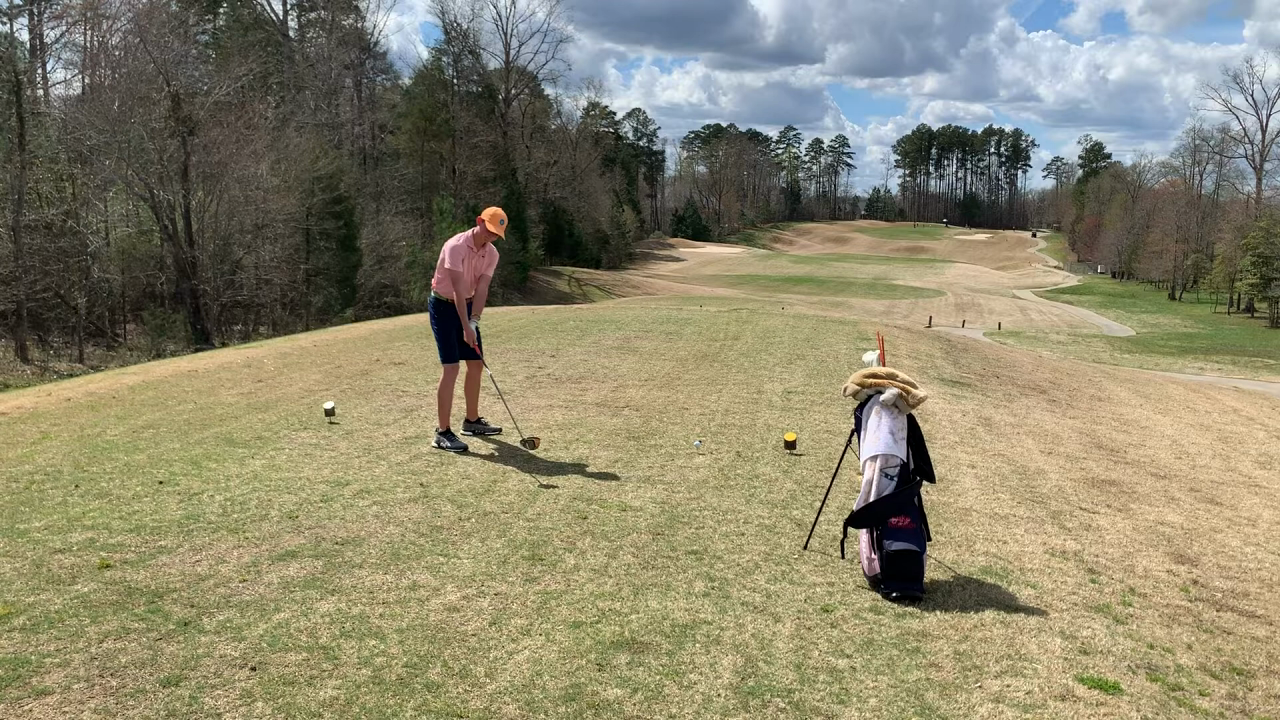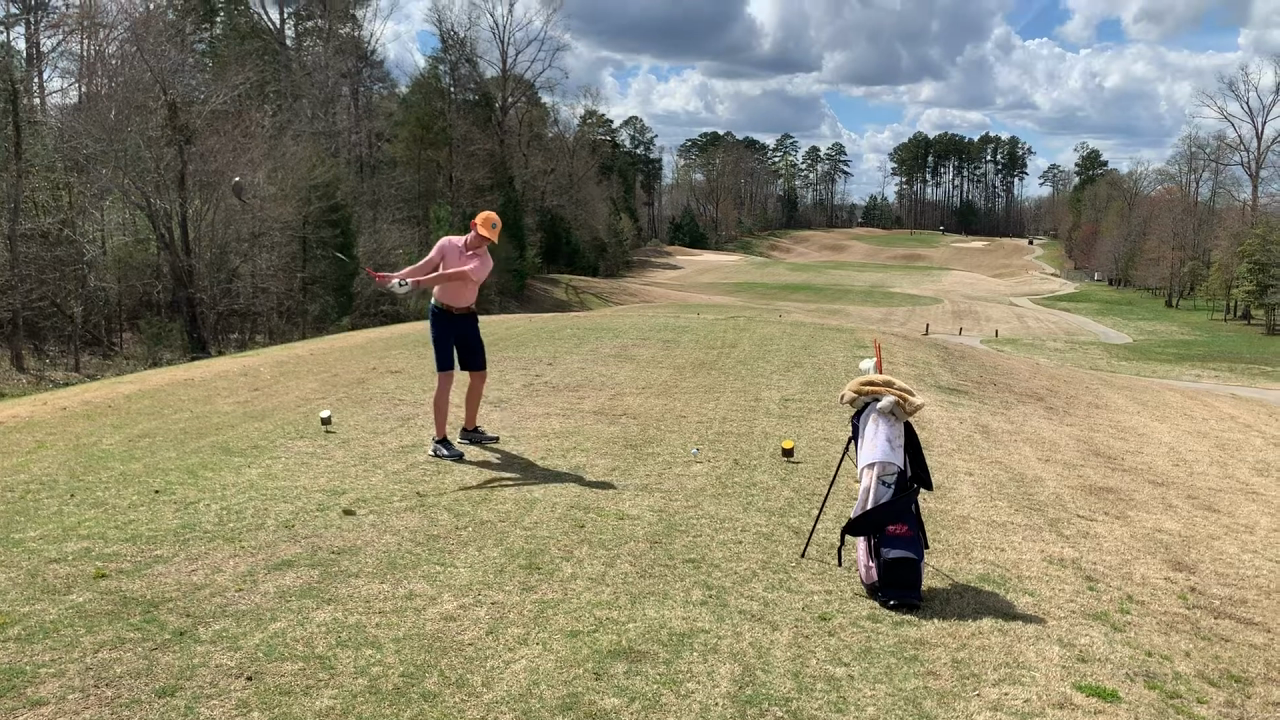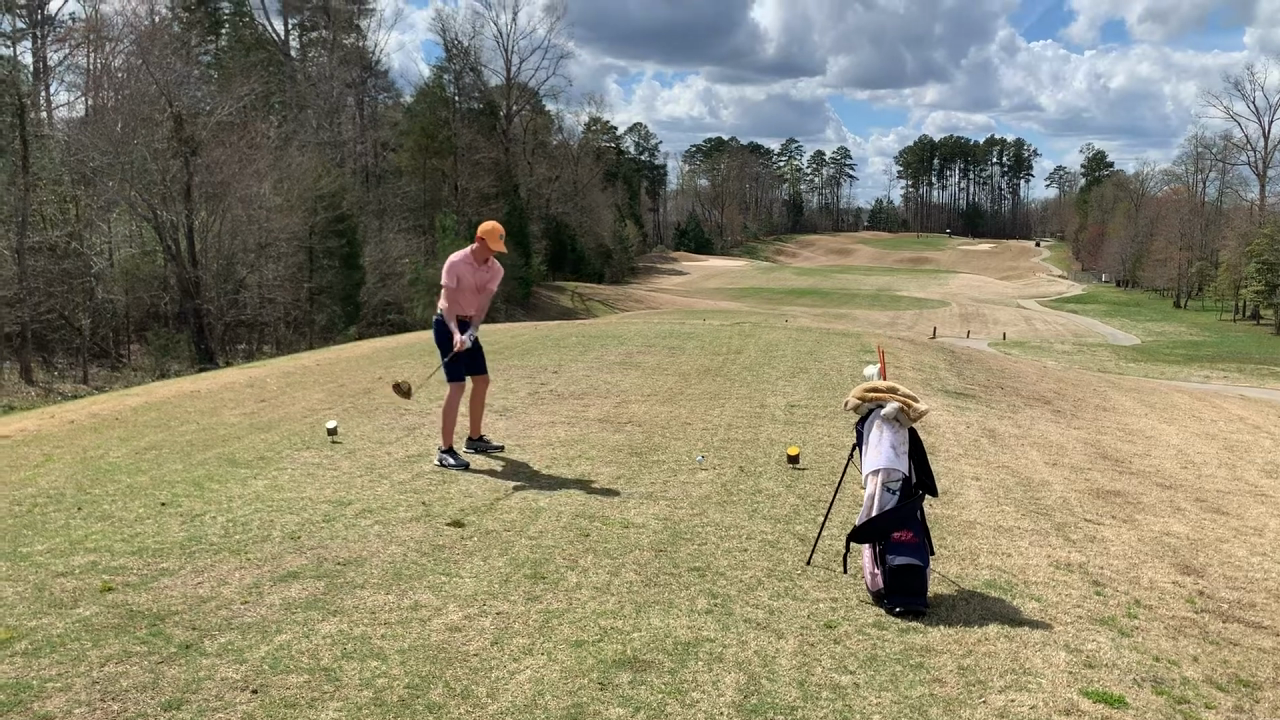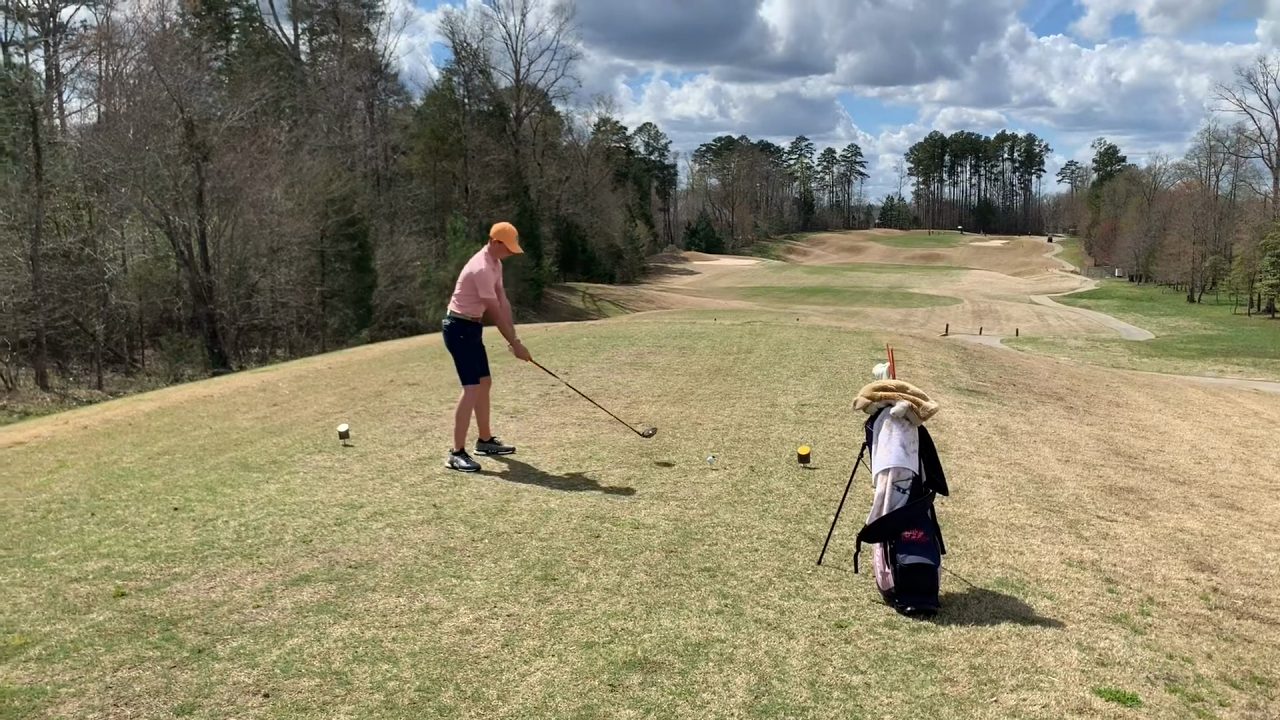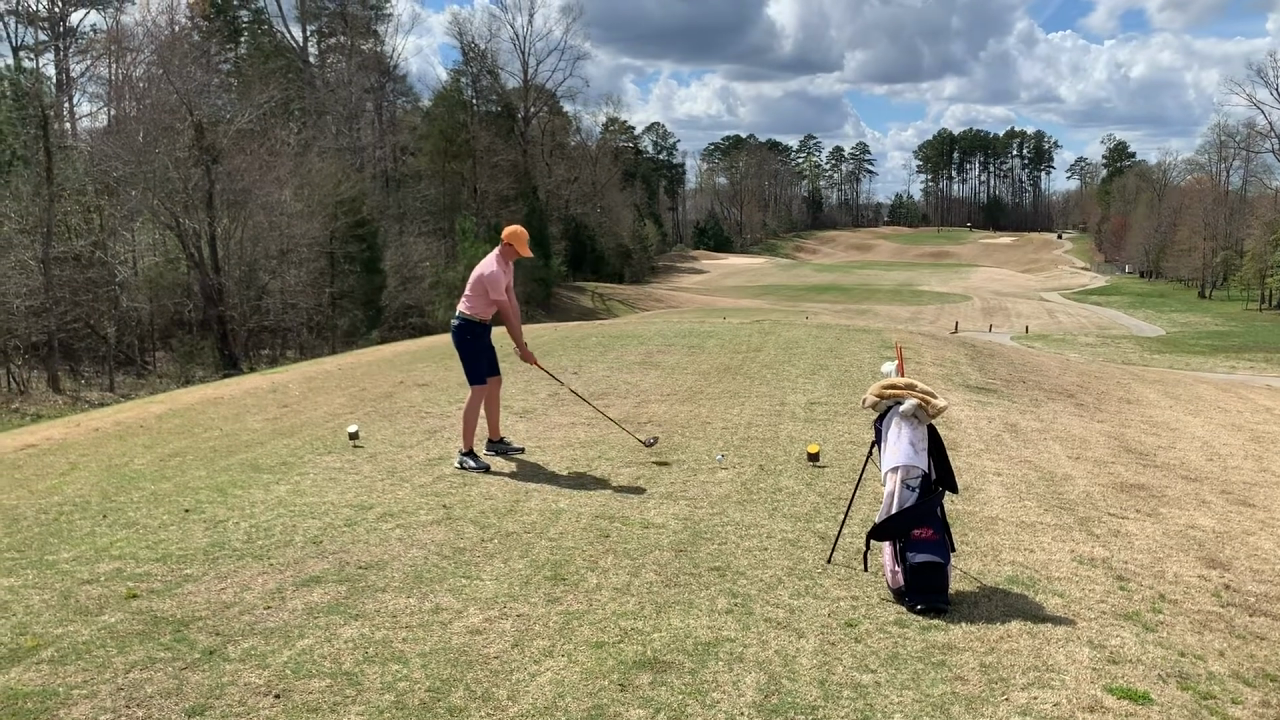
dt=0.4s
person 1, frame 1
left shoulder: (492, 255)
right shoulder: (455, 245)
left elbow: (481, 290)
right elbow: (457, 289)
left wrist: (472, 322)
right wrist: (465, 327)
left hip: (466, 309)
right hip: (443, 307)
left knee: (476, 364)
right knee: (451, 367)
left ankle: (471, 420)
right ankle: (443, 432)
person 1, frame 2
left shoulder: (484, 262)
right shoulder: (447, 244)
left elbow: (449, 277)
right elbow: (422, 266)
left wrist: (411, 284)
right wrist: (394, 277)
left hip: (467, 318)
right hip: (442, 315)
left knee: (479, 375)
right knee: (446, 376)
left ankle: (470, 429)
right ankle: (439, 440)
person 1, frame 3
left shoulder: (496, 269)
right shoulder: (455, 262)
left elbow: (482, 305)
right elbow: (448, 302)
left wrist: (471, 334)
right wrist: (455, 333)
left hip: (469, 326)
right hip: (448, 325)
left knee: (482, 382)
right knee: (457, 385)
left ankle: (475, 438)
right ankle: (445, 450)
person 1, frame 4
left shoulder: (495, 265)
right shoulder: (481, 270)
left elbow: (503, 303)
right elbow: (495, 313)
left wrist: (514, 338)
right wrist: (515, 345)
left hip: (471, 328)
right hip: (459, 328)
left knee: (484, 383)
right knee: (471, 388)
left ankle: (485, 440)
right ankle: (457, 453)
person 1, frame 5
left shoulder: (507, 266)
right shoulder: (492, 271)
left elbow: (513, 305)
right elbow: (506, 314)
left wrist: (521, 341)
right wrist: (522, 348)
left hip: (480, 328)
right hip: (467, 329)
left knee: (494, 383)
right knee: (479, 388)
left ankle: (494, 440)
right ankle: (465, 453)
